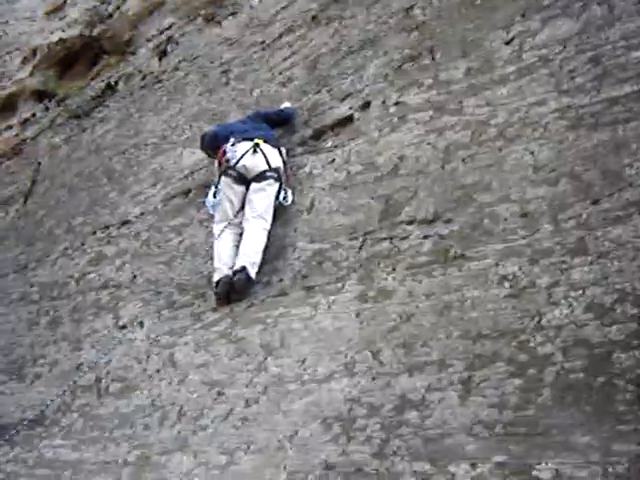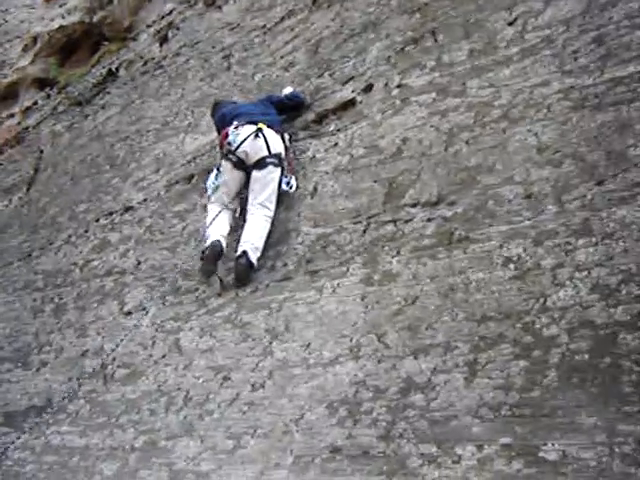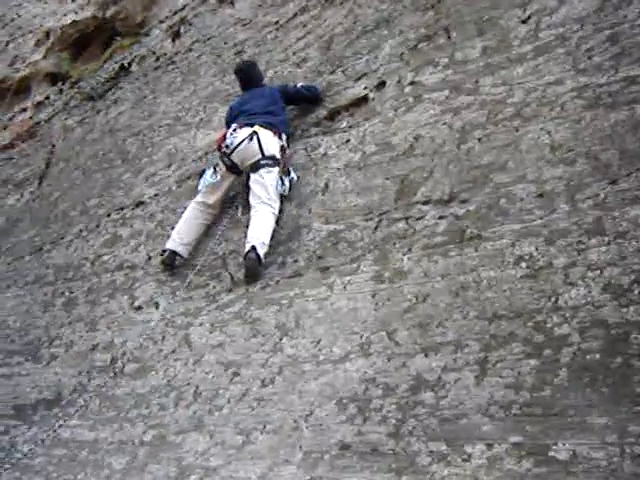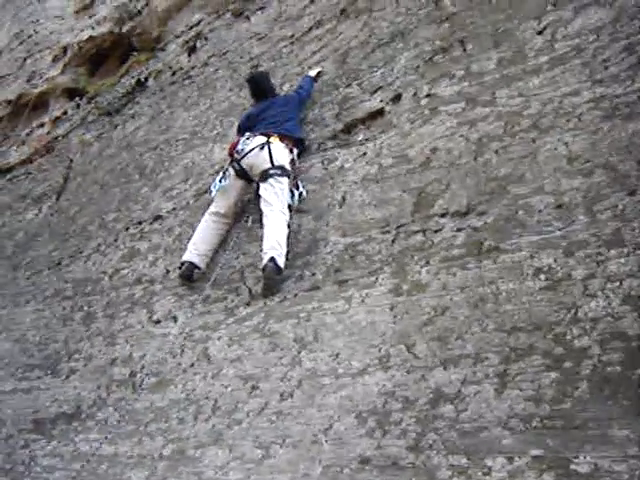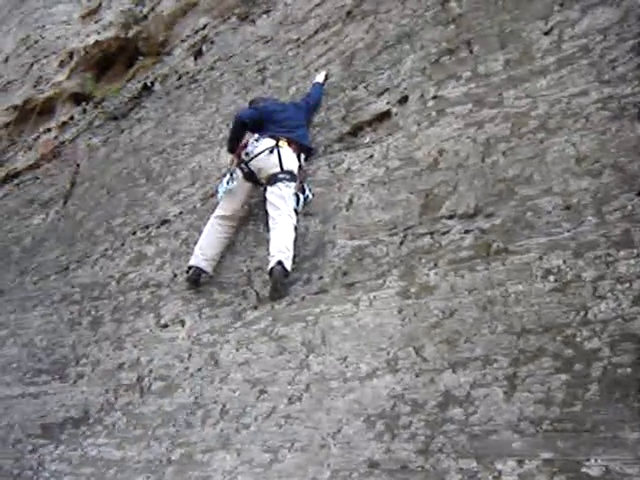
dt=1s
person 1, frame 1
left shoulder: (212, 137)
right shoulder: (254, 119)
right elbow: (288, 116)
right wrist: (286, 107)
left hip: (236, 156)
right hip: (268, 158)
left knee: (226, 222)
right knee: (257, 221)
left ankle: (222, 275)
right ankle: (244, 271)
person 1, frame 2
left shoulder: (222, 116)
right shoulder: (264, 102)
right elbow: (300, 102)
right wrist: (288, 94)
left hip: (237, 141)
right hip: (270, 142)
left knee: (219, 202)
right knee: (260, 209)
left ankle: (214, 245)
right ankle: (246, 256)
person 1, frame 3
left shoulder: (236, 104)
right shoulder: (277, 91)
left elbow: (229, 126)
right elbow: (315, 95)
right wrist: (298, 90)
left hip: (236, 140)
right hip: (266, 143)
left knee: (205, 200)
right knee: (264, 204)
left ankle: (174, 249)
right ankle: (254, 251)
person 1, frame 4
left shoulder: (250, 114)
right shoulder: (290, 101)
left elbow: (241, 137)
right elbow: (304, 87)
right wrist: (311, 76)
left hip: (248, 150)
right hip: (277, 154)
left knee: (219, 211)
right knee: (275, 212)
left ankle: (191, 261)
right ankle: (272, 263)
person 1, frame 5
left shoulder: (261, 109)
right shoulder: (299, 108)
left elbow: (241, 120)
right elbow: (314, 96)
left wrist: (233, 151)
right wrist: (319, 81)
left hip: (258, 151)
right hip: (286, 158)
left knee: (225, 213)
right knee: (282, 215)
left ankle: (198, 265)
right ankle: (279, 266)
